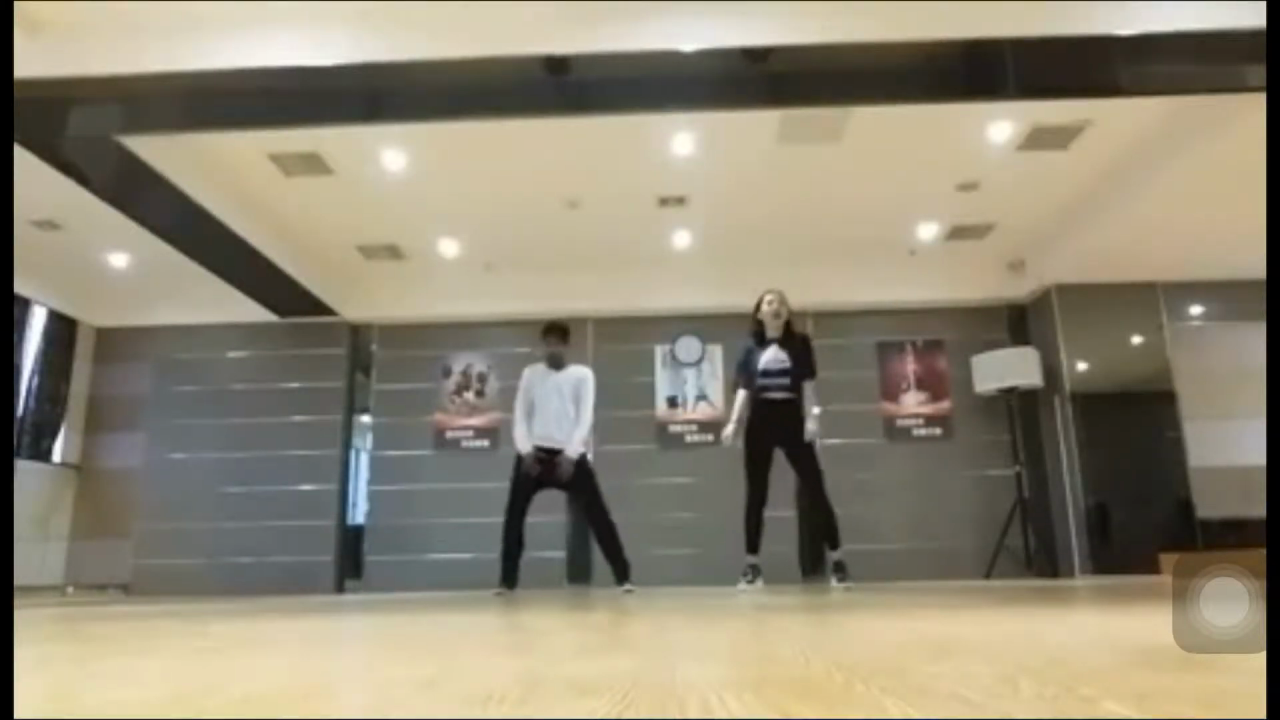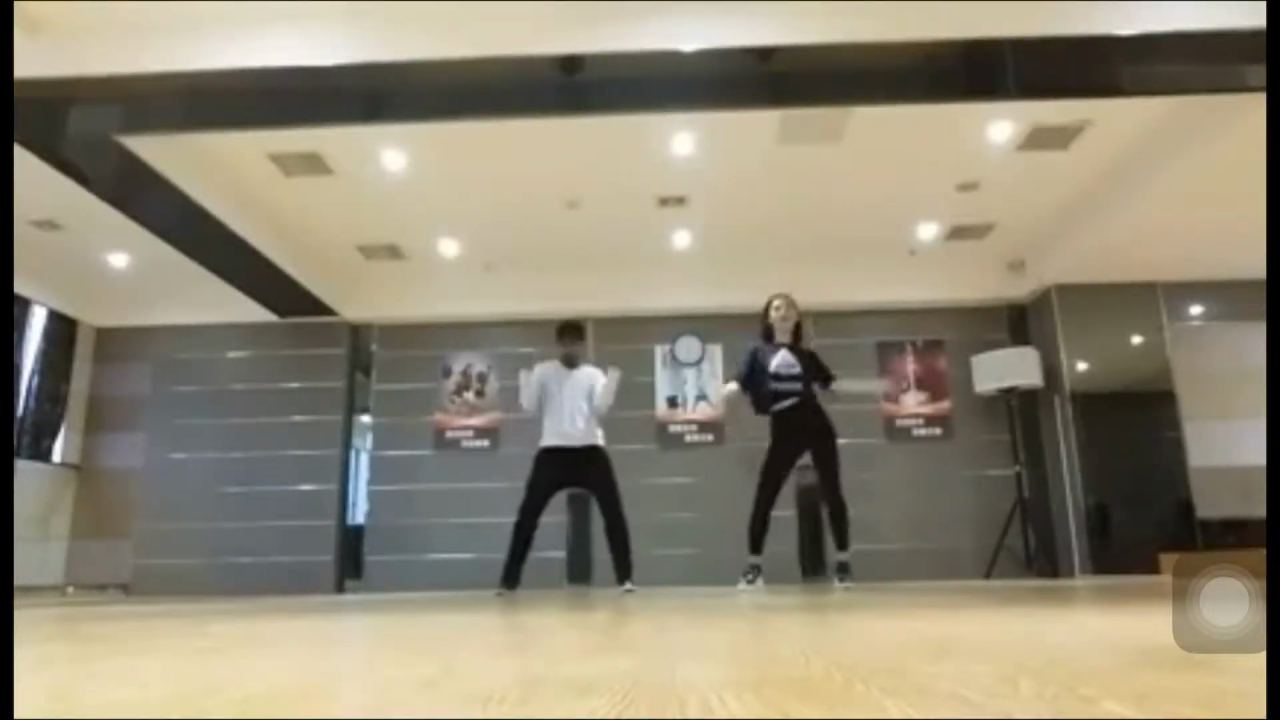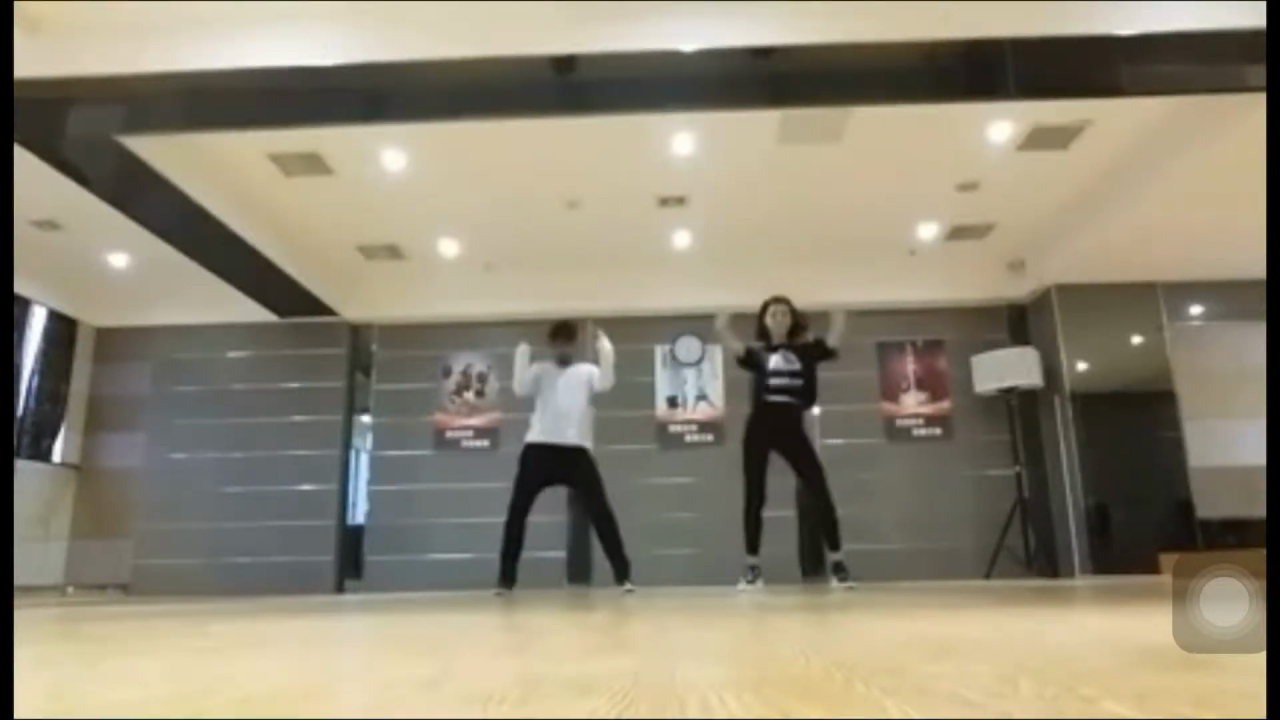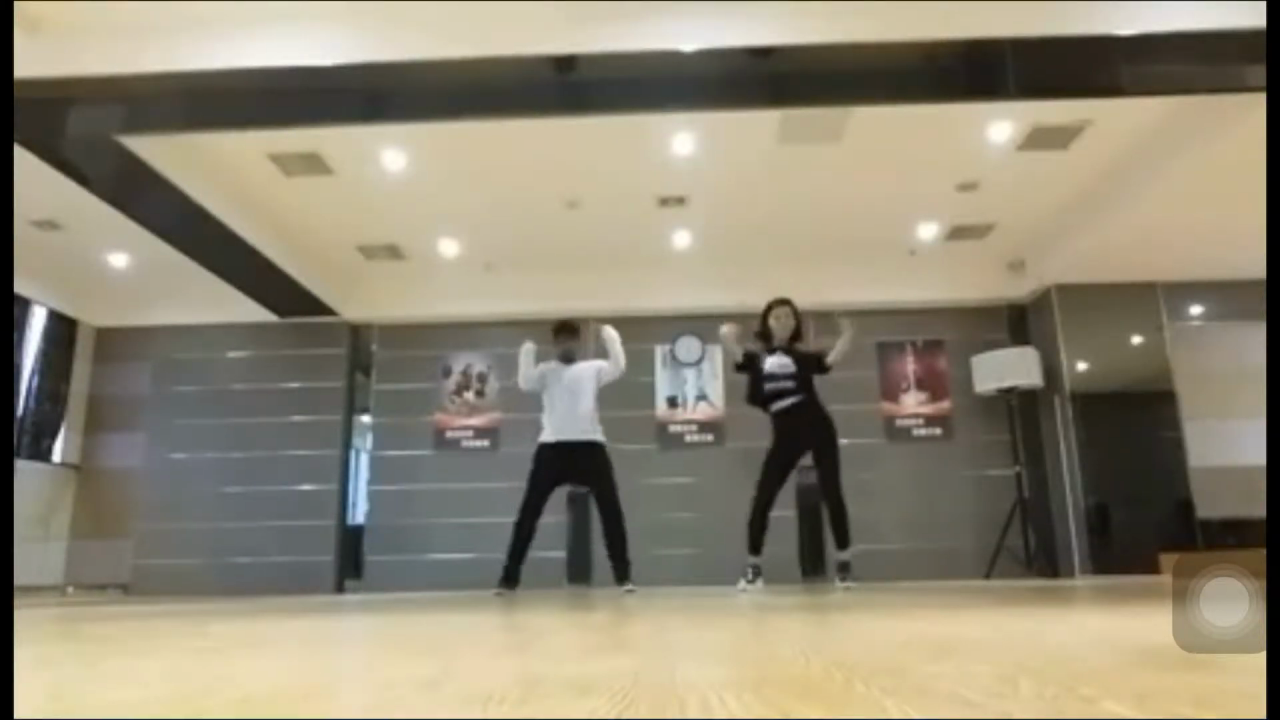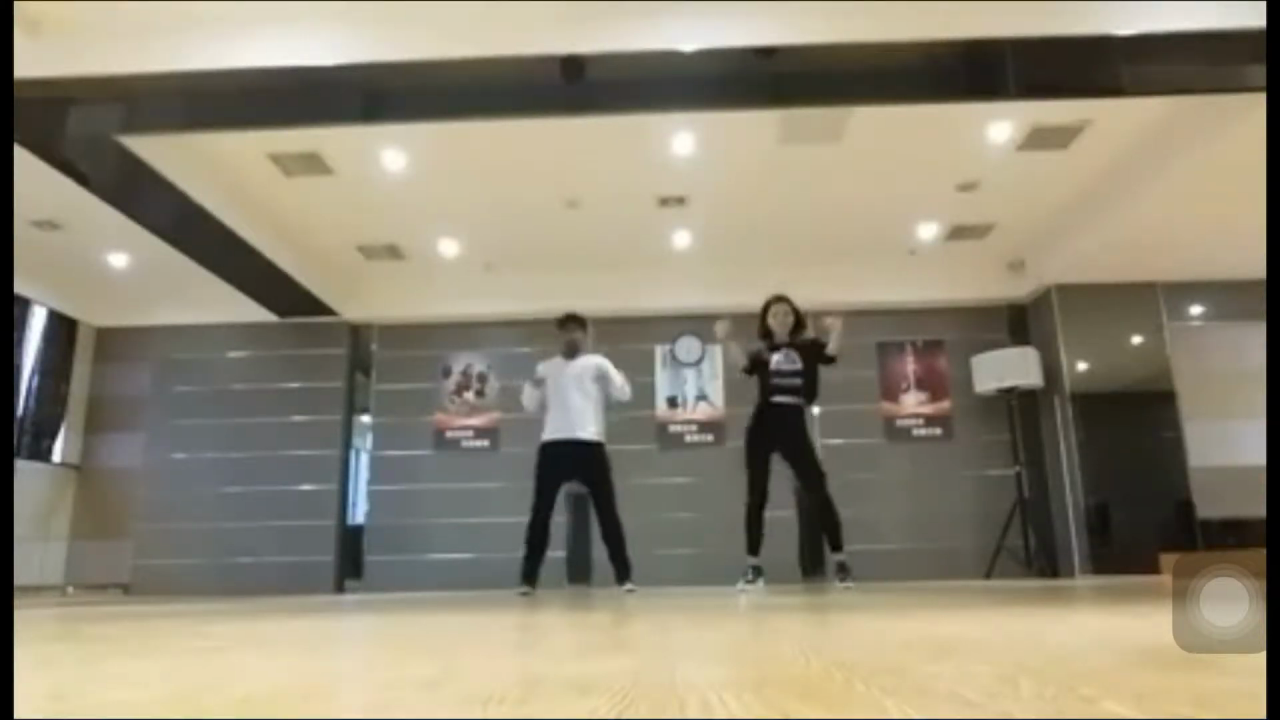
dt=0.3s
person 1, frame 1
left shoulder: (800, 343)
right shoulder: (752, 350)
left elbow: (807, 383)
right elbow: (744, 388)
left wrist: (811, 417)
right wrist: (733, 423)
left hip: (793, 423)
right hip: (760, 424)
left knee: (815, 491)
right knee: (756, 496)
left ankle: (836, 562)
right ankle: (752, 567)
person 1, frame 2
left shoulder: (806, 355)
right shoulder: (759, 353)
left elbow: (829, 383)
right elbow: (740, 384)
right wrist: (723, 393)
left hip: (815, 426)
right hip: (783, 431)
left knee: (833, 494)
right knee: (764, 498)
left ankle: (842, 563)
right ankle: (754, 566)
person 1, frame 3
left shoulder: (807, 350)
right shoulder: (759, 353)
left elbow: (832, 345)
right elbow: (737, 351)
left wrist: (838, 320)
right wrist: (723, 331)
left hip: (792, 429)
right hip: (760, 428)
left knee: (819, 492)
right knee: (754, 497)
left ankle: (836, 562)
right ankle: (752, 567)
person 1, frame 4
left shoulder: (803, 357)
right shoulder: (758, 358)
left elbow: (829, 361)
right elbow: (736, 357)
left wrist: (846, 337)
right wrist: (730, 339)
left hip: (816, 427)
right hip: (786, 434)
left knee: (832, 493)
right knee: (762, 498)
left ankle: (844, 562)
right ankle: (753, 566)
person 1, frame 5
left shoulder: (808, 347)
right shoulder: (762, 354)
left elbow: (831, 352)
right elbow: (741, 362)
left wrist: (837, 330)
right wrist: (725, 339)
left hip: (794, 428)
right hip: (763, 427)
left knee: (818, 494)
right knee: (756, 496)
left ankle: (840, 562)
right ankle: (753, 567)
person 2, frame 1
left shoulder: (583, 375)
right shoulder: (530, 374)
left elbow: (585, 418)
right elbow: (521, 415)
left wrist: (570, 454)
right wrist: (524, 450)
left hip: (570, 455)
right hip: (535, 453)
left knee: (597, 513)
right knee: (514, 513)
left ankle: (623, 575)
right ankle: (507, 579)
person 2, frame 2
left shoulder: (594, 375)
right shoulder: (544, 371)
left elbow: (601, 407)
right elbow: (531, 406)
left wrist: (613, 381)
right wrist: (525, 383)
left hip: (589, 450)
right hip: (553, 451)
left knee: (613, 510)
right knee: (528, 513)
left ankle: (624, 576)
right ankle: (510, 578)
person 2, frame 3
left shoulder: (588, 371)
right shoulder: (540, 371)
left elbow: (605, 384)
right elbow: (521, 389)
left wrist: (605, 349)
right wrist: (522, 353)
left hip: (575, 450)
right hip: (539, 449)
left knee: (601, 511)
right knee: (517, 510)
left ankle: (622, 574)
right ankle: (506, 577)
person 2, frame 4
left shoulder: (594, 368)
right shoulder: (546, 371)
left elbow: (619, 367)
right elbow: (525, 383)
left wrist: (609, 335)
right wrist: (528, 350)
left hip: (589, 447)
right hip: (552, 447)
left knee: (611, 508)
right knee: (529, 511)
left ankle: (623, 575)
right ankle: (510, 576)
person 2, frame 5
left shoulder: (597, 364)
right shoulder: (546, 368)
left elbow: (623, 394)
right elbow: (532, 405)
left wrist: (610, 377)
right wrist: (532, 388)
left hip: (589, 444)
right hip: (554, 445)
left knee: (606, 510)
right knee: (541, 510)
left ankle: (623, 575)
right ankle: (529, 577)
